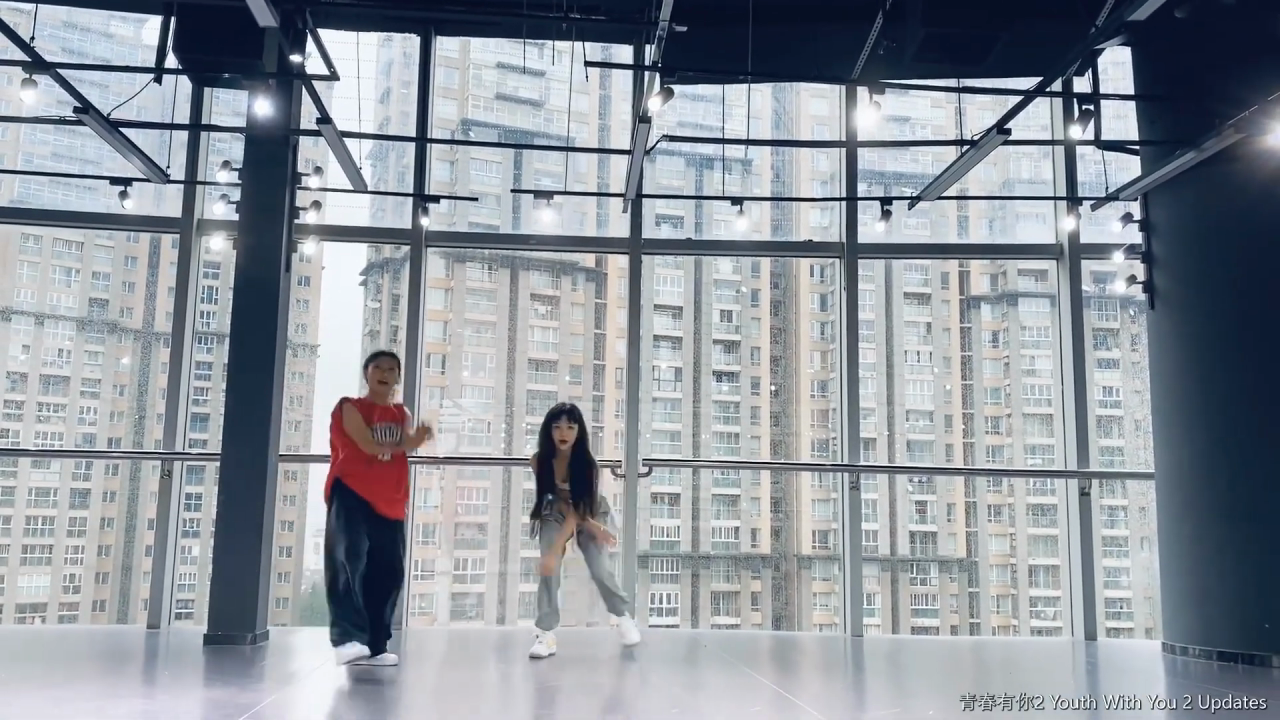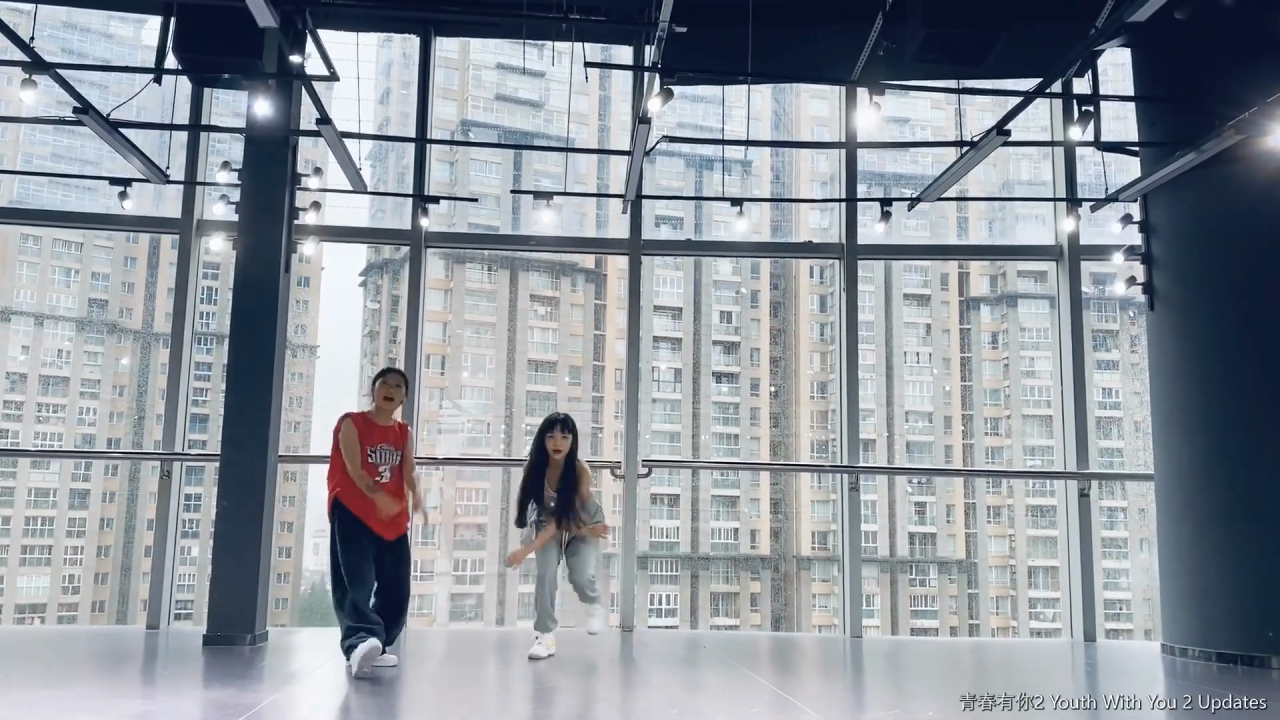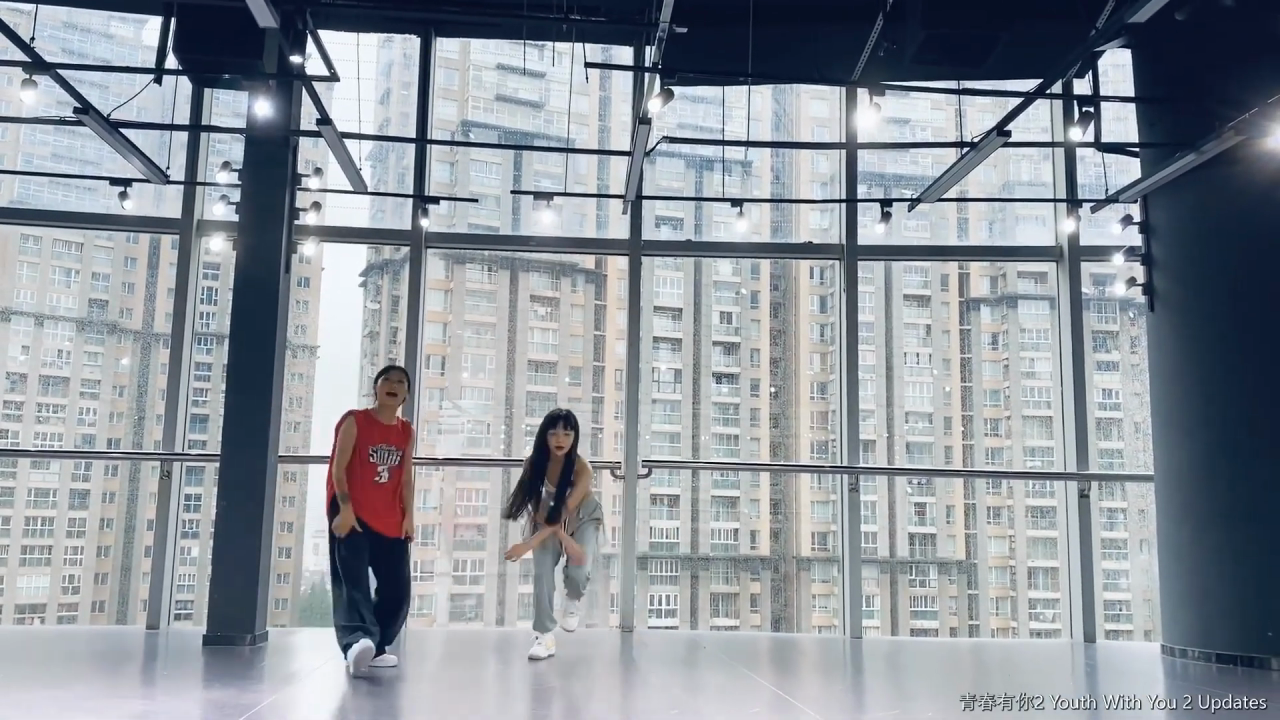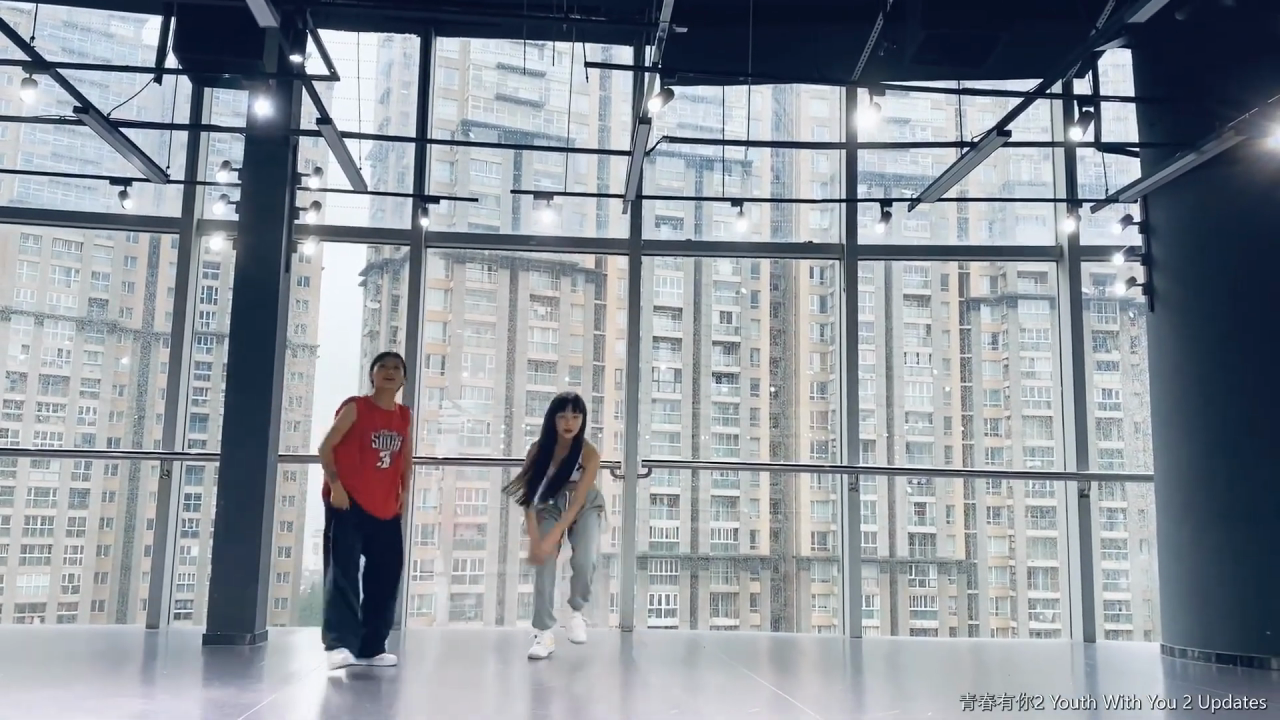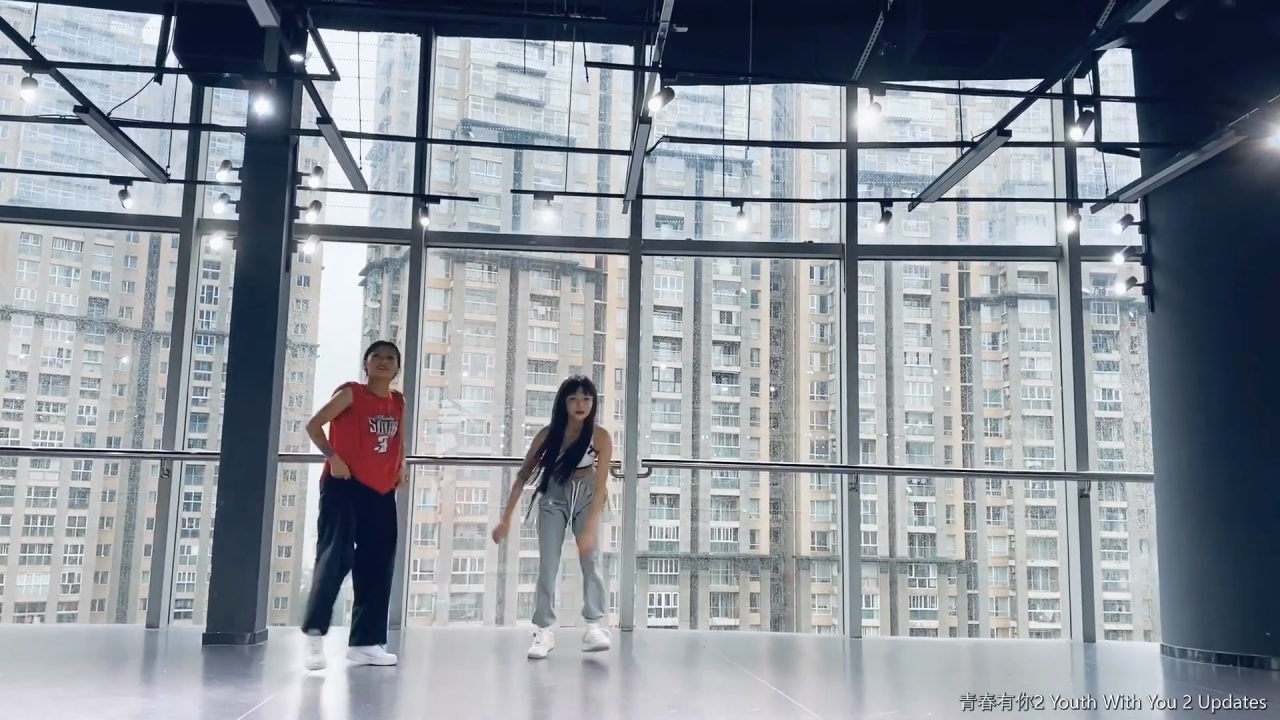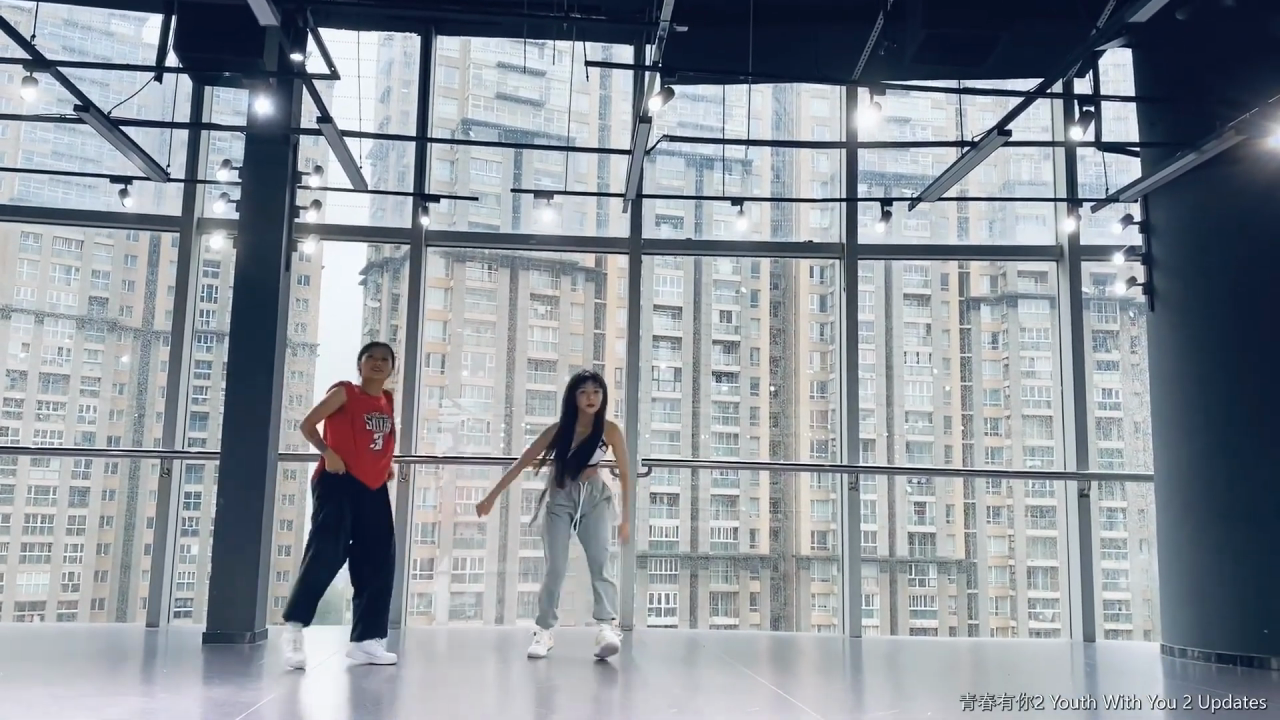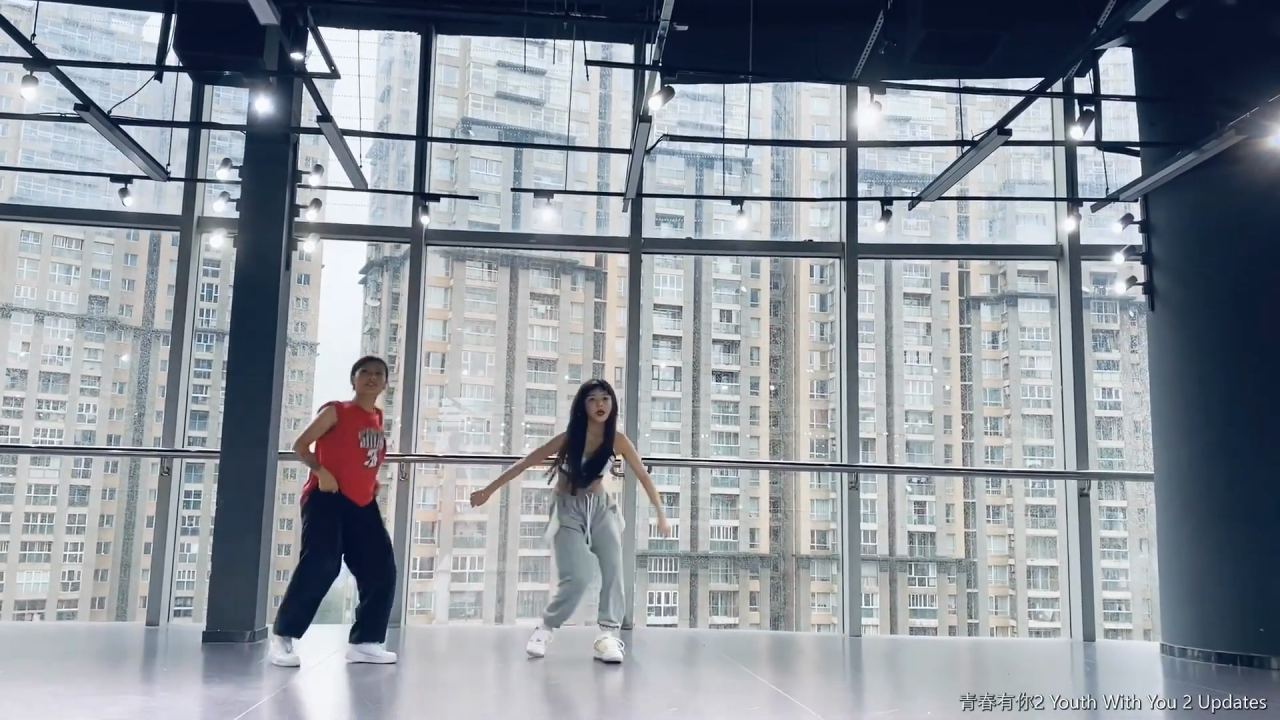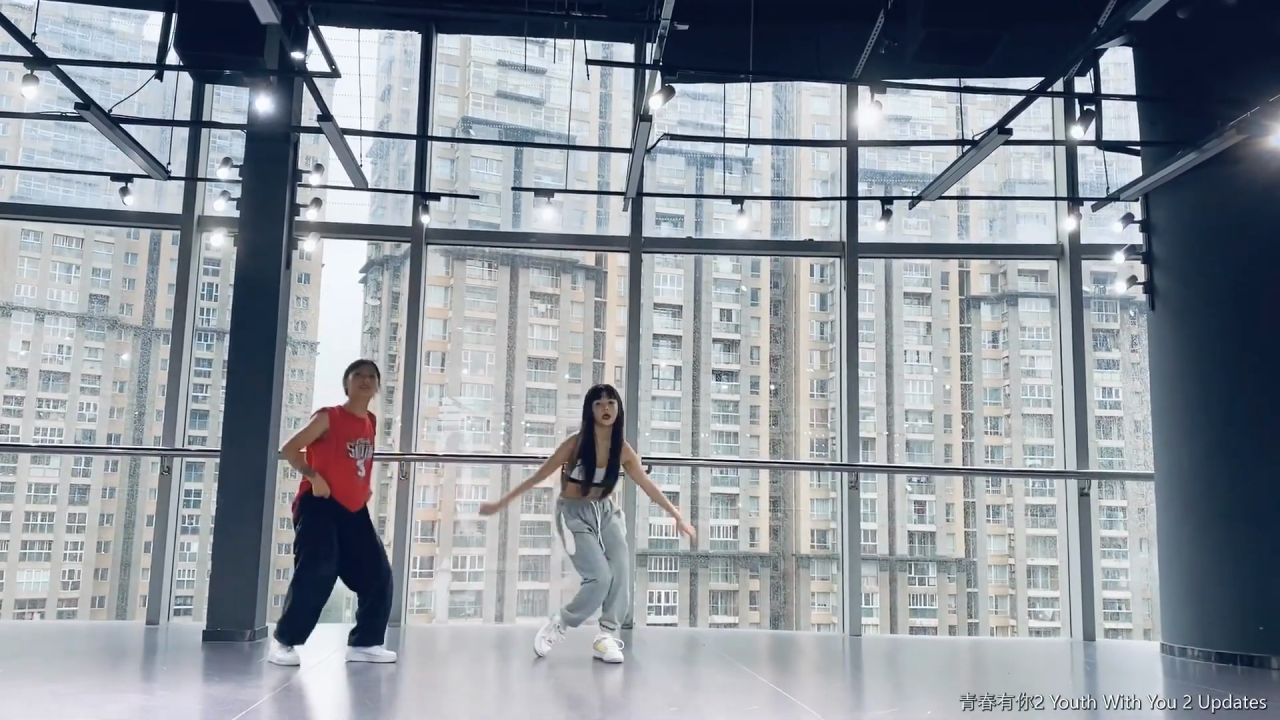
dt=0.1s
person 1, frame 1
left shoulder: (400, 414)
right shoulder: (349, 406)
left elbow: (408, 446)
right elbow: (368, 445)
left wrist: (418, 436)
right wrist: (411, 439)
left hip: (389, 503)
right hip: (351, 497)
left knee: (390, 576)
right knee: (348, 564)
left ankle: (371, 645)
right ankle: (348, 639)
person 1, frame 2
left shoulder: (404, 432)
right shoulder: (351, 423)
left elbow: (408, 472)
right elbow: (353, 469)
left wrist: (415, 497)
right wrist: (378, 497)
left hip: (392, 523)
right hip: (352, 516)
left knee: (396, 592)
right knee: (356, 583)
left ankle: (374, 647)
right ankle: (362, 642)
person 1, frame 3
left shoulder: (406, 431)
right shoulder: (355, 422)
left elbow: (406, 477)
right elbow: (338, 468)
left wrist: (408, 515)
right wrist: (343, 510)
left hip: (390, 522)
right hip: (353, 519)
left knee: (397, 590)
right knee: (353, 584)
left ankle: (374, 648)
right ankle: (358, 641)
person 1, frame 4
left shoulder: (404, 416)
right shoulder: (355, 408)
right elbow: (326, 447)
left wrist: (405, 493)
right wrist: (335, 485)
left hip: (386, 509)
right hip: (349, 504)
left knee: (387, 578)
right knee: (343, 570)
left ankle: (369, 647)
right ankle: (339, 644)
person 1, frame 5
left shoulder: (398, 402)
right shoulder: (350, 393)
right elbow: (314, 425)
left wrist: (399, 468)
right wrist: (333, 458)
left hip: (381, 493)
right hip: (346, 486)
left knee: (379, 567)
right knee: (336, 557)
left ankle: (365, 642)
right ankle: (314, 635)
person 1, frame 6
left shoulder: (388, 401)
right shoulder: (344, 393)
right elbow: (307, 424)
left wrist: (388, 464)
right wrist: (328, 452)
left hip: (374, 489)
right hip: (338, 483)
left knee: (378, 563)
right knee: (326, 553)
left ankle: (366, 639)
right ankle: (294, 627)
person 1, frame 7
left shoulder: (378, 417)
right shoulder: (336, 412)
right elbow: (301, 445)
right wrist: (320, 471)
left hip: (363, 504)
right hip: (328, 499)
left knee: (382, 571)
right knee: (319, 567)
left ankle: (365, 641)
right ankle: (283, 639)
person 1, frame 8
left shoulder: (370, 422)
right shoulder: (329, 417)
right elbow: (290, 449)
left wrist: (366, 487)
right wrist: (313, 477)
left hip: (354, 510)
right hip: (320, 505)
left knee: (378, 576)
right knee: (315, 573)
left ankle: (365, 643)
right ankle: (284, 642)
person 2, frame 1
left shoulder: (587, 462)
right shoulder: (540, 460)
left elbow: (579, 508)
right elbow: (564, 505)
left wrist: (555, 551)
right wrist: (594, 527)
left hip: (591, 511)
right hip: (554, 512)
left knee: (600, 571)
right knee: (548, 571)
left ankle: (623, 615)
right ankle: (545, 634)
person 2, frame 2
left shoulder: (580, 472)
right shoulder: (533, 468)
left elbow: (559, 521)
right elbow: (546, 513)
left wrist: (526, 549)
right wrist: (584, 530)
left hip: (585, 516)
right hip: (548, 517)
left knee: (582, 576)
right knee: (545, 574)
left ankle: (592, 604)
right ankle: (545, 635)
person 2, frame 3
left shoulder: (582, 470)
right shoulder: (535, 464)
left elbow: (566, 515)
right elbow: (537, 512)
left wrist: (527, 544)
right wrist: (566, 543)
left hip: (583, 515)
right hip: (548, 516)
left knee: (578, 571)
right knee: (544, 572)
left ankle: (572, 600)
right ankle: (545, 635)
person 2, frame 4
left shoulder: (589, 453)
right shoulder: (540, 448)
left elbow: (576, 503)
right elbow: (527, 497)
left wrist: (552, 538)
right wrist: (534, 540)
left hip: (585, 504)
right hip: (550, 504)
left knee: (584, 562)
right knee: (544, 566)
left ankle: (576, 610)
right ankle: (544, 632)
person 2, frame 5
left shoulder: (600, 436)
right shoulder: (549, 434)
left elbow: (602, 485)
right elbow: (524, 476)
left wrist: (590, 529)
right wrist: (506, 519)
left hip: (589, 495)
right hip: (554, 496)
left knee: (591, 559)
right knee: (548, 565)
left ankle: (593, 628)
right ankle: (543, 632)
person 2, frame 6
left shoulder: (610, 431)
right shoulder: (558, 430)
left elbow: (624, 475)
right elbow: (522, 464)
left wrist: (626, 518)
right wrist: (492, 496)
left hip: (595, 496)
right hip: (560, 497)
left knee: (600, 562)
right knee: (556, 568)
left ankle: (606, 628)
right ankle: (544, 632)
person 2, frame 7
left shoulder: (618, 441)
right shoulder: (567, 439)
left elbow: (643, 476)
right elbow: (525, 464)
left wrist: (660, 513)
right wrist: (489, 489)
left hip: (599, 505)
right hip: (567, 509)
left knee: (614, 569)
right knee: (577, 577)
left ankle: (607, 636)
right ankle: (546, 629)
person 2, frame 8
left shoulder: (623, 449)
right shoulder: (575, 444)
left elbow: (647, 485)
right elbow: (540, 475)
left wrist: (677, 516)
right wrist: (503, 502)
left hip: (605, 511)
right hip: (574, 515)
left knee: (621, 573)
right knee: (599, 578)
left ankle: (606, 636)
right ankle: (556, 626)
